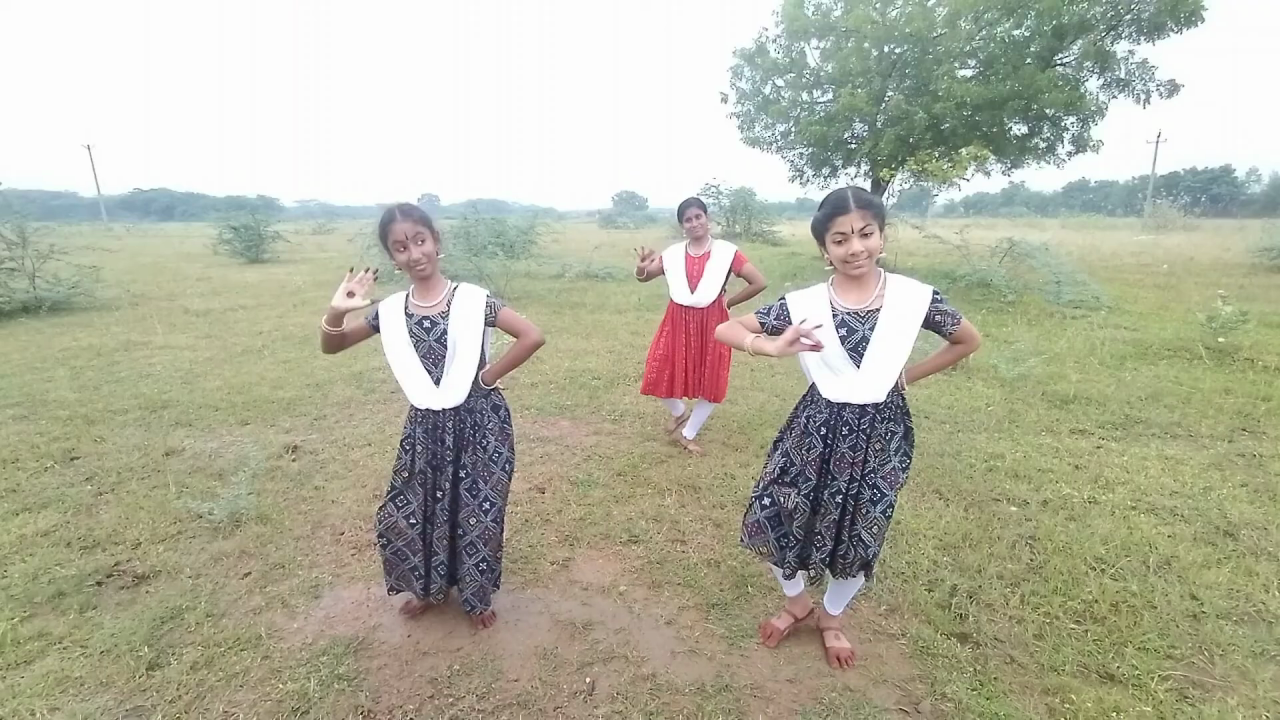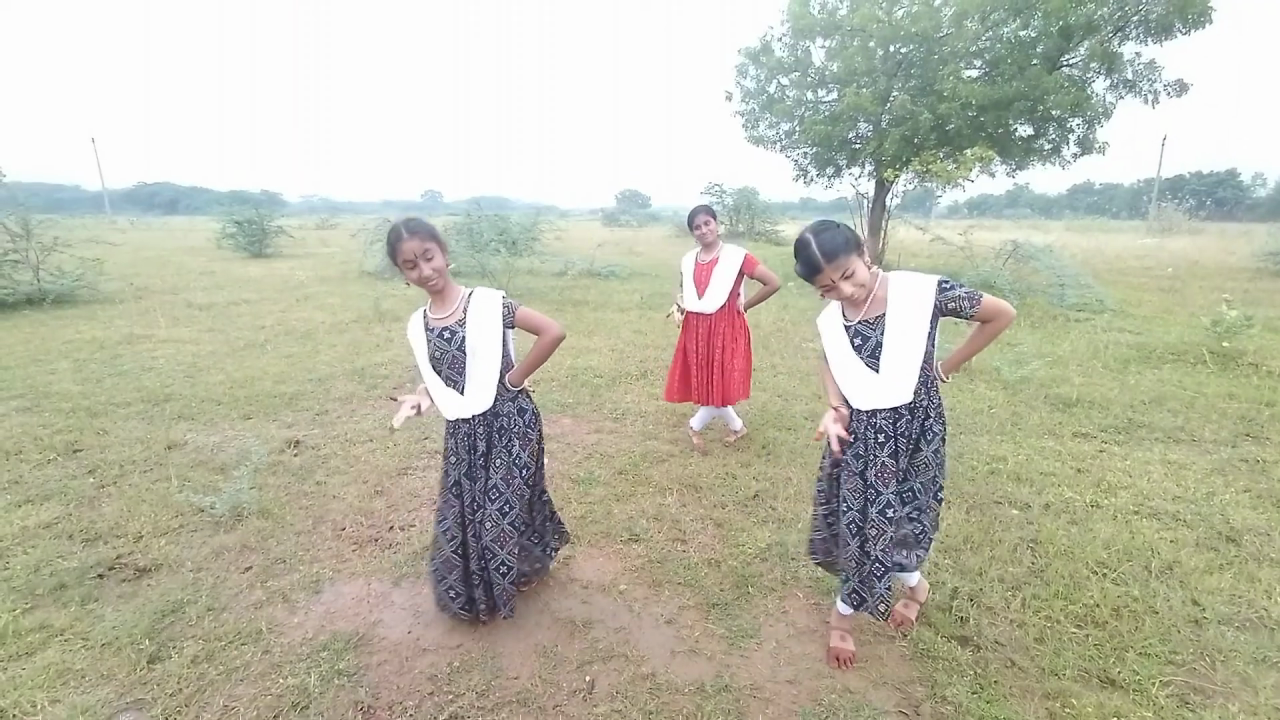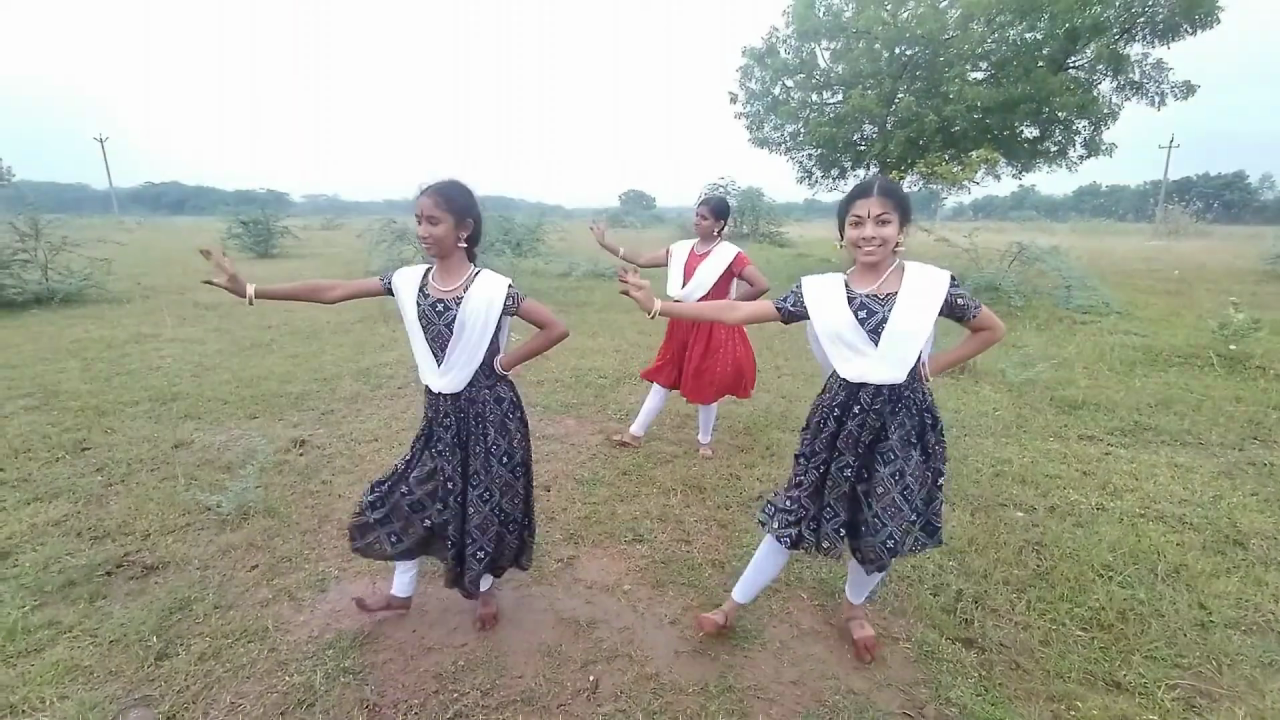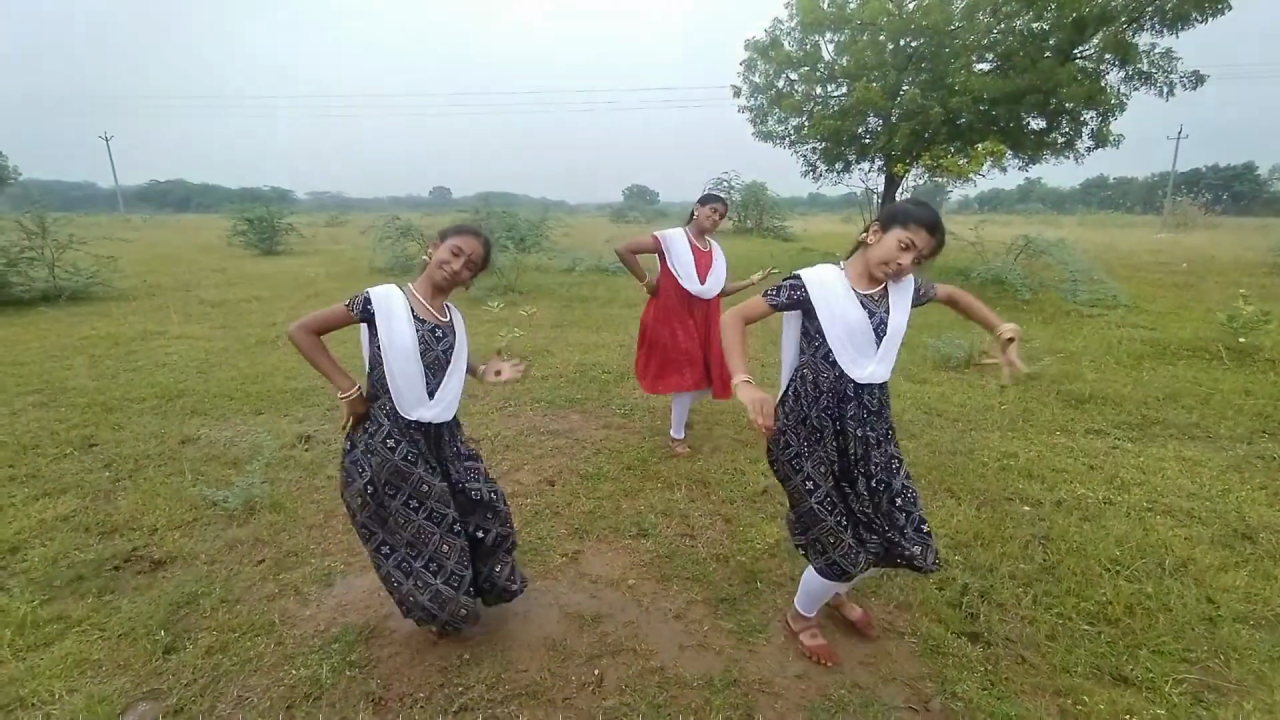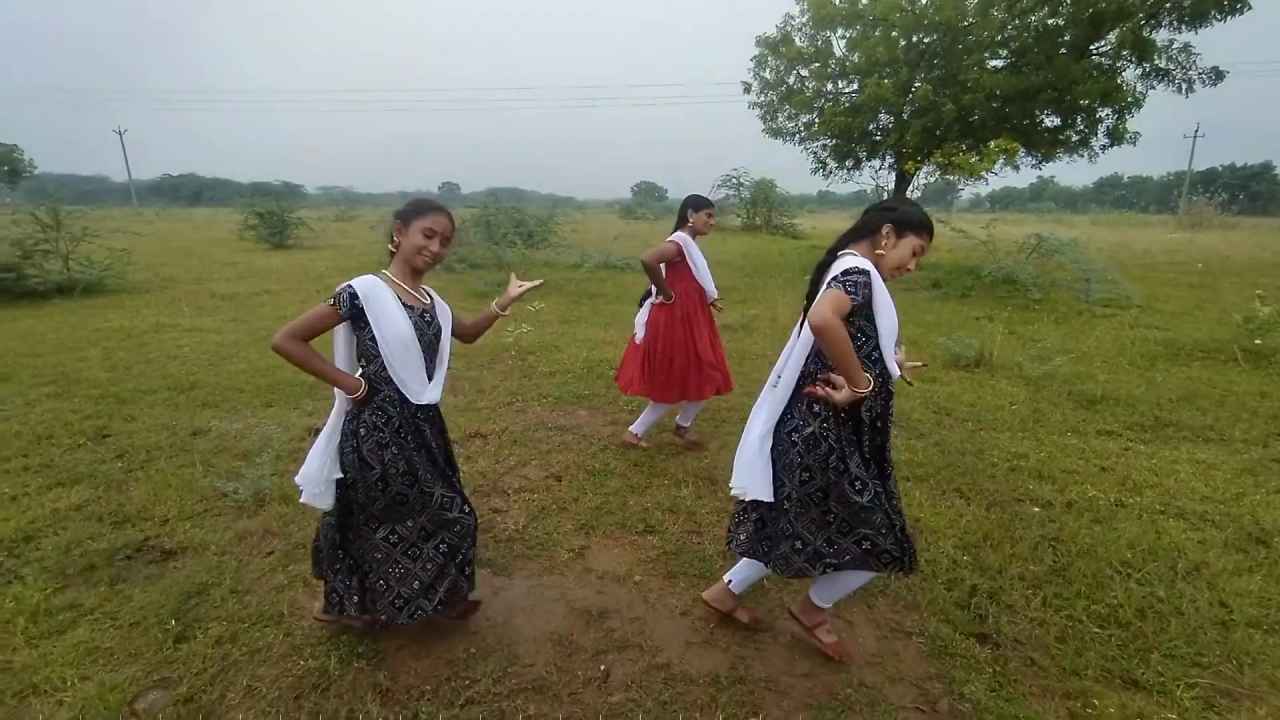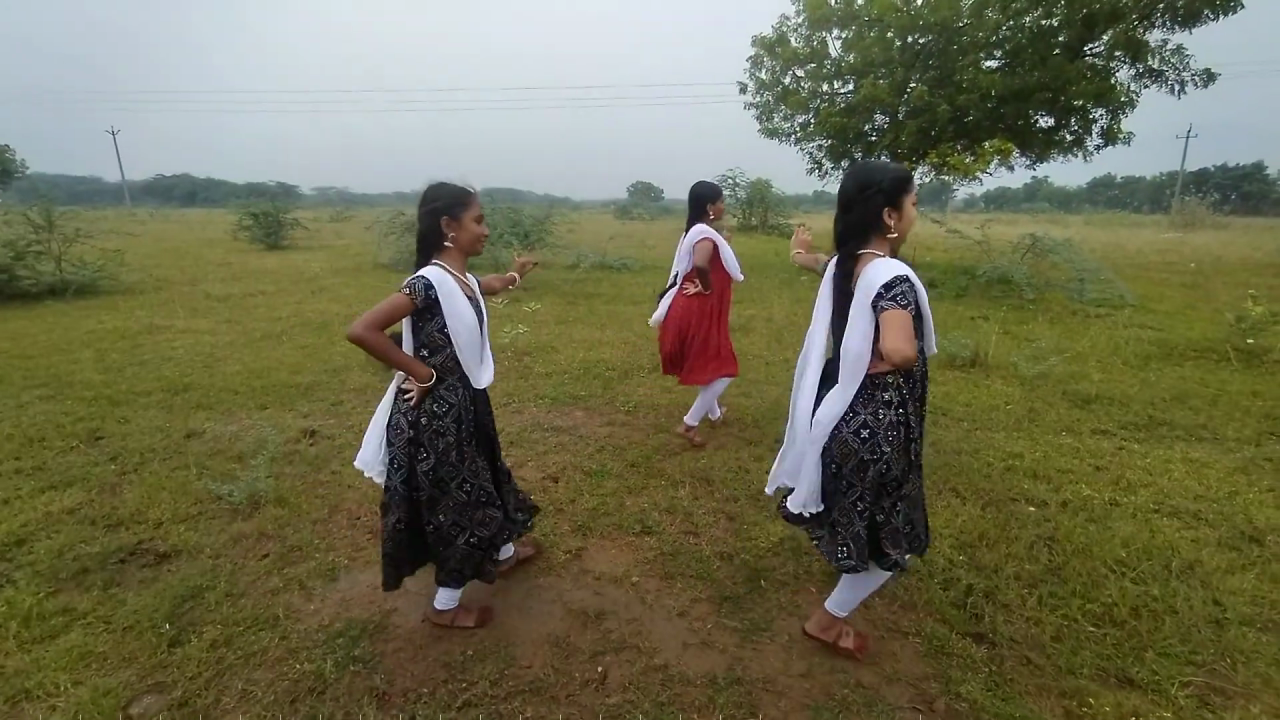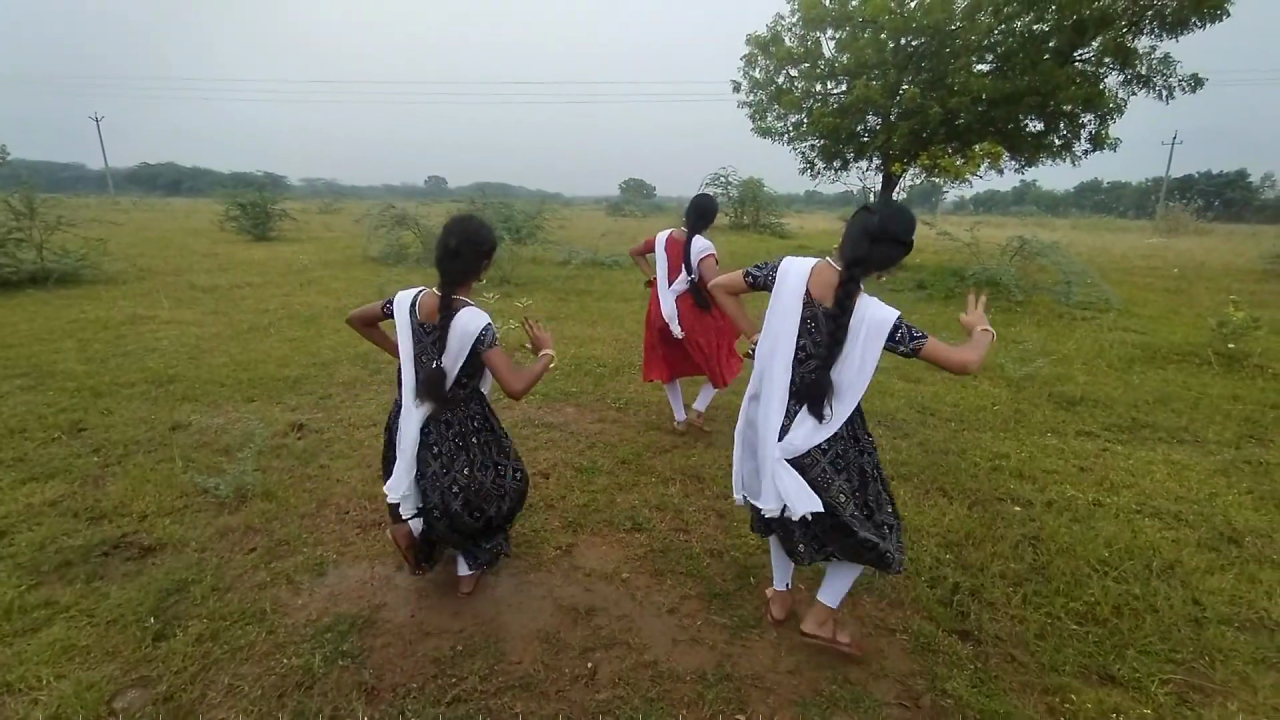
dt=0.5s
person 1, frame 1
left shoulder: (915, 297)
right shoulder: (802, 304)
left elbow: (967, 340)
right elbow: (726, 331)
left wrist: (909, 375)
right wrist: (775, 348)
left hip: (881, 431)
right hip: (819, 424)
left knee: (859, 530)
right knee: (782, 516)
left ankle: (830, 615)
right ankle: (795, 602)
person 1, frame 2
left shoulder: (922, 292)
right shoulder: (829, 322)
left elbow: (1002, 314)
left wrist: (946, 367)
right wrist: (834, 408)
left hip: (911, 431)
right hip: (858, 434)
left knee: (881, 527)
right knee: (857, 524)
left ankle: (842, 615)
right ankle: (915, 585)
person 1, frame 3
left shoulder: (934, 285)
right shoulder: (819, 291)
left elbow: (992, 329)
right elbow: (737, 314)
left wrist: (933, 367)
right wrist: (660, 307)
left hip: (900, 420)
right hip: (839, 414)
left knee: (883, 524)
right knee: (798, 516)
left ankle: (855, 606)
right ankle: (734, 605)
person 1, frame 4
left shoulder: (906, 290)
right shoulder: (814, 283)
left elbow: (952, 293)
right elbow: (734, 316)
left wrist: (1005, 333)
right wrist: (743, 382)
left hip: (867, 422)
right hip: (814, 422)
left knee: (885, 523)
right knee: (841, 537)
left ankle: (835, 591)
right ankle: (801, 615)
person 1, frame 5
left shoulder: (842, 271)
right shoulder: (859, 273)
right elbow: (822, 318)
left wrist: (879, 362)
right wrist: (861, 380)
left hip: (812, 424)
right hip: (825, 430)
left knee: (801, 524)
right knee: (875, 539)
left ankle: (727, 591)
right ankle: (812, 607)
person 1, frame 6
left shoulder: (840, 265)
right shoulder: (895, 278)
right elbow: (897, 351)
left wrist: (806, 258)
right wrist: (903, 358)
left hip: (841, 413)
right hip: (877, 424)
left knee: (855, 514)
right knee: (889, 534)
right ankle: (829, 619)
person 1, frame 7
left shoulder: (789, 270)
right shoulder: (877, 319)
left elbow: (718, 287)
right elbow: (960, 361)
left wrist: (755, 334)
right wrist: (980, 332)
left hip: (771, 420)
right hip: (825, 432)
left knee: (787, 504)
right knee: (867, 525)
left ankle: (780, 592)
right ankle: (821, 616)
person 2, frame 1
left shoulder: (473, 299)
right shoulder: (390, 311)
left elbow: (532, 336)
right elbow: (330, 341)
left wrist: (489, 377)
right wrist: (336, 314)
left hip: (478, 419)
right hip: (426, 425)
left knee: (478, 511)
right knee: (410, 512)
left ankle: (478, 595)
right ankle: (426, 588)
person 2, frame 2
left shoulder: (489, 303)
right shoulder: (417, 325)
left elbow: (553, 332)
left wrist: (513, 379)
right wrist: (422, 398)
left hip: (508, 421)
right hip: (463, 431)
left knee: (504, 511)
right knee: (464, 515)
left ankle: (498, 594)
person 2, frame 3
left shoulder: (493, 289)
right shoulder: (408, 281)
left elbow: (555, 328)
right elbow: (332, 292)
left wrist: (505, 362)
right wrist: (249, 290)
left hip: (487, 408)
right hip: (442, 408)
left knee: (484, 499)
right knee: (411, 492)
left ankle: (483, 588)
right ankle: (400, 591)
person 2, frame 4
left shoulder: (455, 322)
right shoulder: (383, 300)
right elbow: (301, 330)
left wrist: (488, 372)
right wrist: (348, 389)
left hip: (442, 434)
right hip: (388, 435)
left knee: (479, 509)
right knee: (420, 526)
right ankle: (431, 608)
person 2, frame 5
left shoulder: (431, 301)
right shoulder: (363, 292)
left elbow: (467, 333)
right elbow: (286, 341)
left wrist: (504, 303)
right wrist: (349, 383)
left hip: (420, 422)
right hip: (381, 426)
left knee: (420, 516)
right knee: (441, 514)
person 2, frame 6
left shoulder: (463, 281)
right shoulder: (430, 282)
right elbow: (361, 331)
left wrist: (514, 276)
right wrist: (421, 373)
left hip: (463, 406)
right hip: (436, 413)
left knee: (479, 488)
right knee: (458, 503)
left ankle: (503, 552)
right ankle: (446, 605)
person 2, frame 7
left shoulder: (409, 299)
right shoulder: (476, 323)
left elbow: (357, 319)
right elbow: (515, 386)
right wrist: (545, 352)
left hip: (412, 422)
right hip: (456, 429)
left knee: (454, 493)
right knee: (504, 485)
left ankle: (456, 559)
right ankle: (419, 533)
person 3, frame 1
left shoulder: (727, 252)
right shoulder: (672, 253)
left elbow: (758, 283)
right elbow: (643, 277)
left wrist: (729, 301)
right wrist: (642, 267)
left hip: (710, 324)
right hip: (678, 323)
left knee: (709, 385)
right knee: (662, 378)
left ankle: (689, 434)
right ankle: (679, 412)
person 3, frame 2
left shoulder: (737, 256)
right shoulder: (688, 259)
left elbow: (774, 283)
left wrist: (744, 305)
right wrist: (679, 303)
left hip: (726, 329)
right hip: (696, 329)
left knee: (720, 387)
right knee: (704, 386)
left ankle: (695, 426)
right ankle: (736, 425)
person 3, frame 3
left shoulder: (730, 255)
right shoulder: (681, 249)
left elbow: (762, 285)
right elbow: (642, 260)
right wrist: (607, 244)
left hip: (712, 328)
right hip: (683, 324)
left knee: (707, 385)
right knee: (662, 377)
left ankle: (704, 440)
right ankle: (635, 433)
person 3, frame 4
left shoulder: (715, 250)
right shoulder: (670, 238)
left elbow: (718, 289)
right elbow: (623, 249)
left wrist: (752, 281)
right wrist: (646, 280)
left hip: (705, 319)
right hip: (672, 316)
left knee: (710, 377)
right knee: (684, 377)
left ankle: (679, 423)
right ankle: (677, 436)
person 3, frame 5
left shoulder: (687, 243)
right shoulder: (680, 241)
right elbow: (648, 260)
left wrist: (708, 301)
right wrist: (668, 294)
left hip: (685, 323)
right hip: (675, 324)
left knee: (680, 384)
right knee: (702, 383)
left ankle: (636, 431)
right ankle: (683, 425)
person 3, frame 6
left shoulder: (694, 232)
right shoulder: (706, 235)
right elbow: (701, 264)
left wrist: (721, 245)
right wrist: (706, 287)
left hip: (689, 310)
right hip: (701, 311)
left knee: (708, 363)
right knee: (720, 370)
left ankle: (714, 413)
right ankle: (690, 424)
person 3, frame 7
left shoulder: (663, 237)
right shoulder: (704, 247)
left elbow: (635, 252)
right elbow: (712, 283)
left hip: (661, 313)
right hip: (693, 315)
left knee: (668, 365)
right knee: (721, 360)
left ankle: (680, 418)
right ankle: (698, 411)
